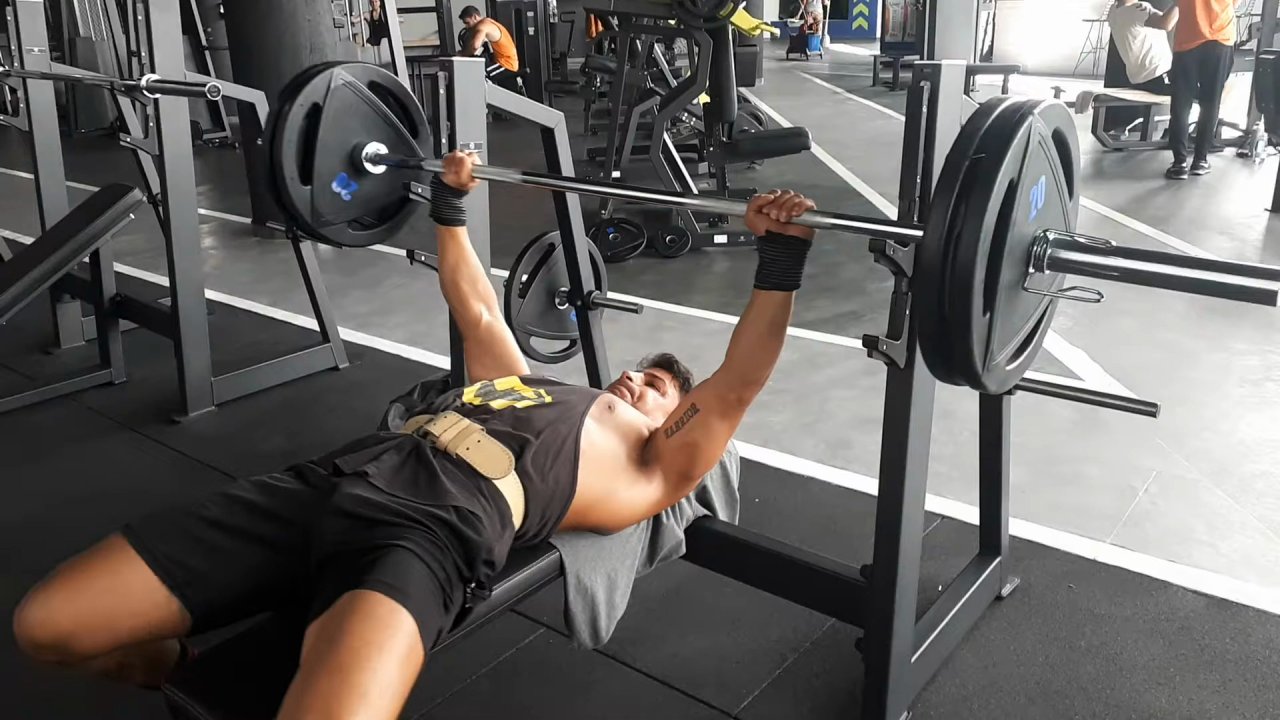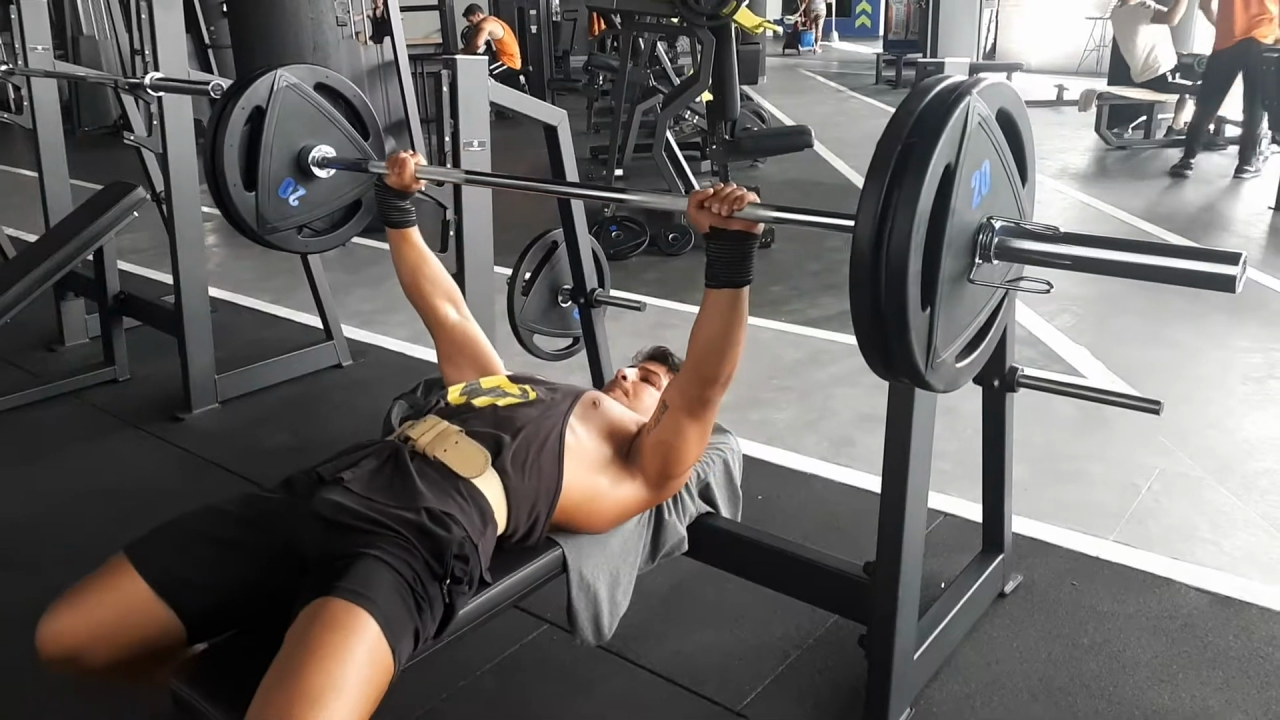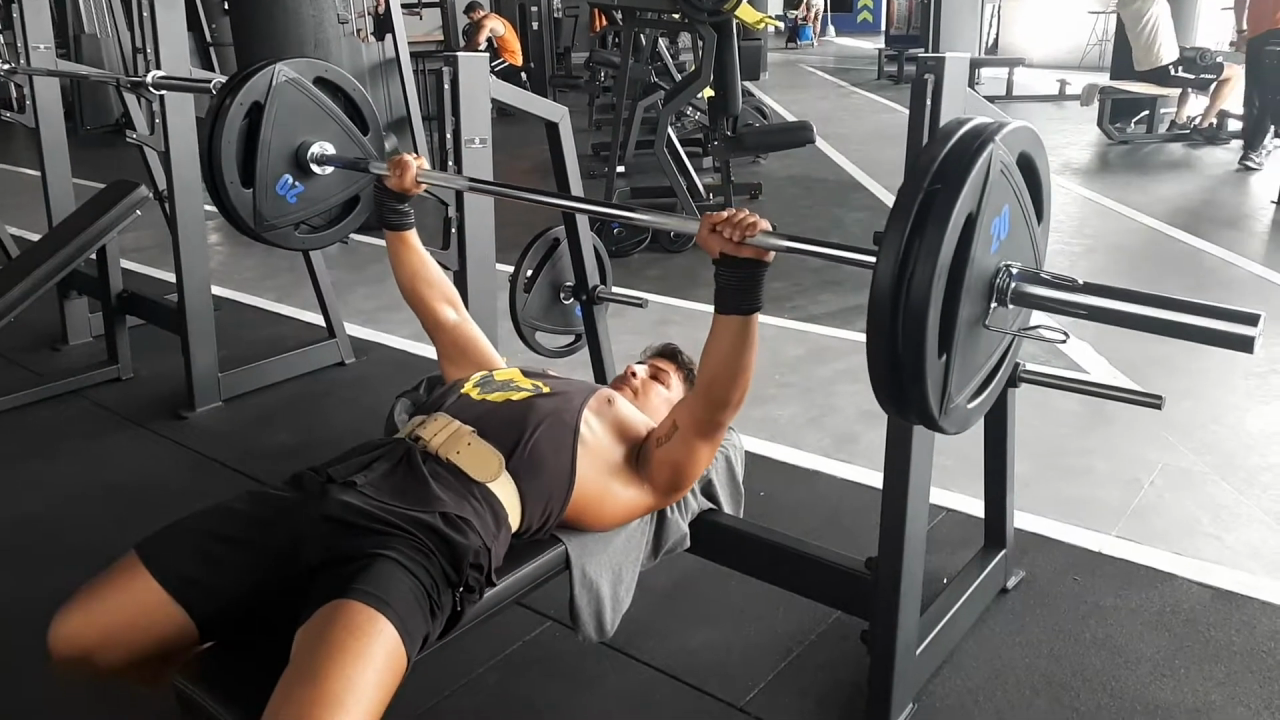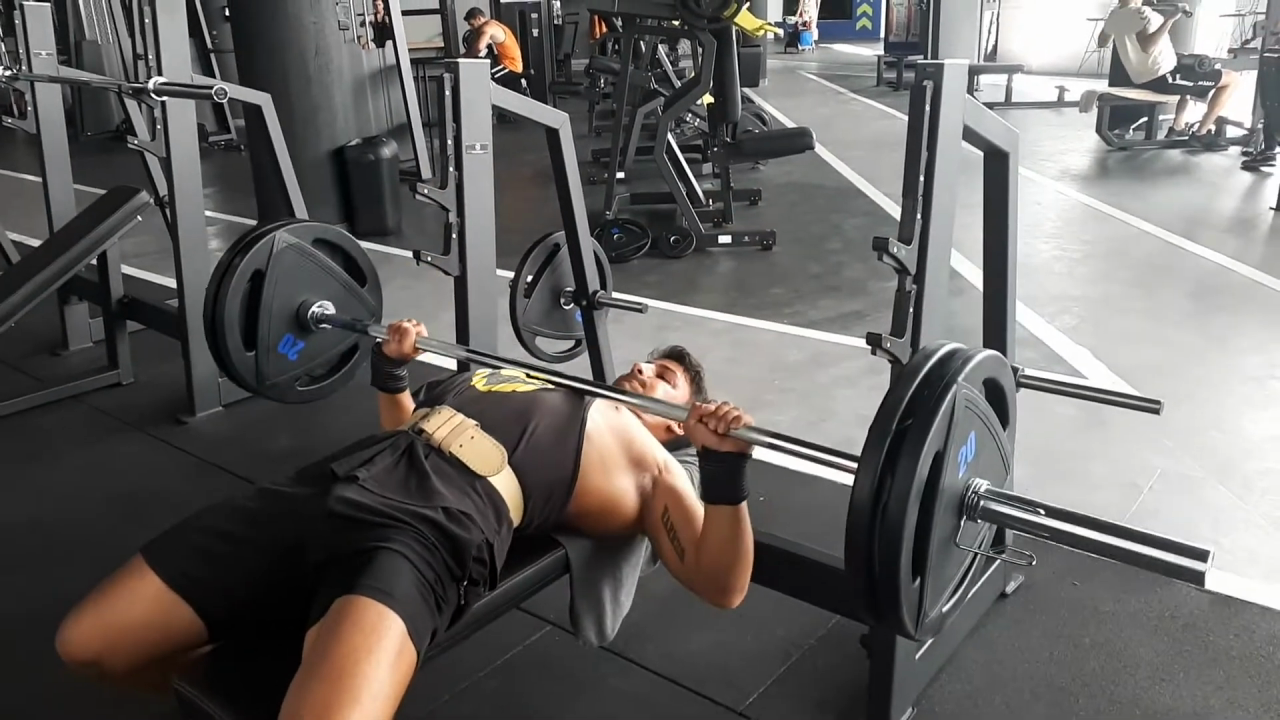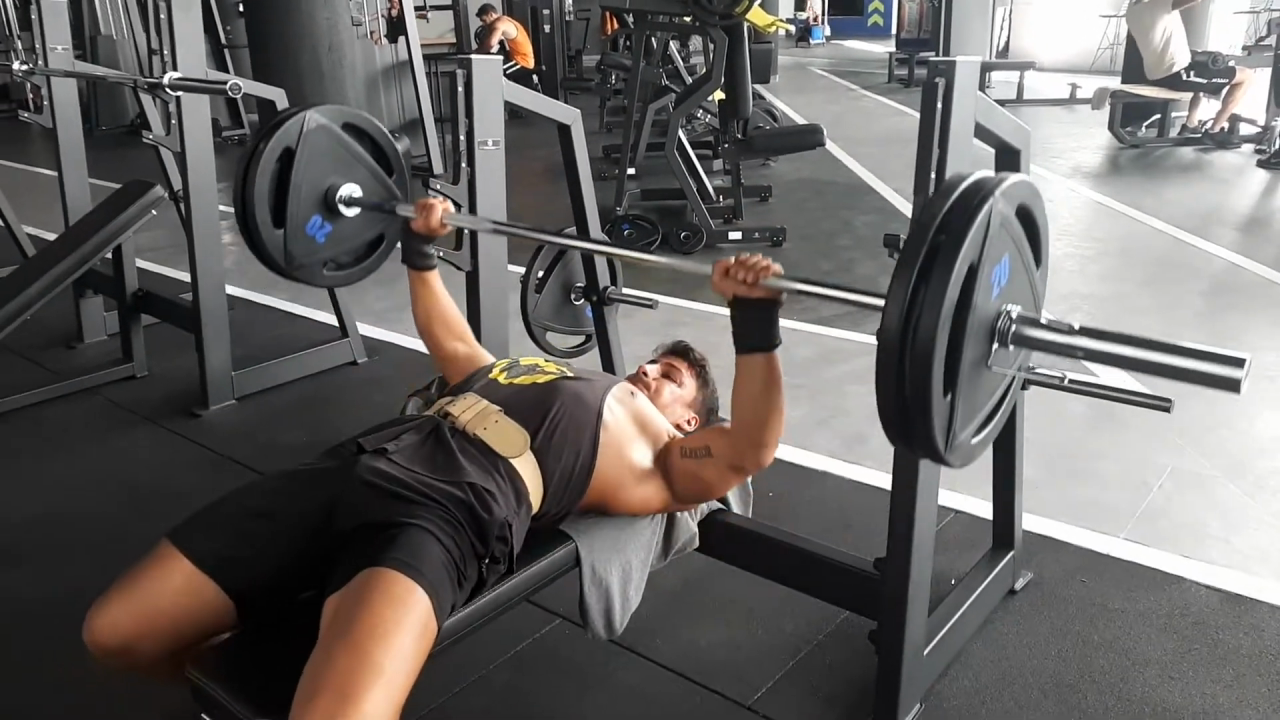
dt=1s
person 1, frame 1
left shoulder: (648, 468)
right shoulder: (523, 387)
left elbow: (735, 389)
right elbow: (478, 313)
left wrist: (781, 258)
right wrist: (448, 202)
left hip: (436, 524)
right hip: (335, 479)
right knee: (46, 625)
person 1, frame 2
left shoulder: (638, 464)
right shoulder: (512, 388)
left elbow: (705, 386)
right elbow: (444, 310)
left wrist: (729, 254)
right wrist: (397, 207)
left hip: (420, 535)
right hip: (331, 489)
right knee: (66, 637)
person 1, frame 3
left shoulder: (645, 463)
right shoulder: (509, 382)
left elbow: (715, 409)
right elbow: (441, 307)
left wrist: (739, 281)
right wrist: (396, 207)
left hip: (426, 536)
right hip: (333, 488)
right knee: (77, 640)
person 1, frame 4
left shoulder: (647, 465)
right shoulder: (541, 391)
left elbow: (721, 583)
left wrist: (726, 469)
right wrist: (390, 368)
left hip: (432, 527)
right hip: (334, 482)
right knee: (87, 644)
person 1, frame 5
left shoulder: (662, 458)
right shoulder: (541, 381)
left elbow: (751, 450)
right elbow: (449, 344)
left wrist: (755, 320)
right wrist: (419, 249)
left hip: (452, 506)
right hip: (361, 462)
right knee: (116, 633)
